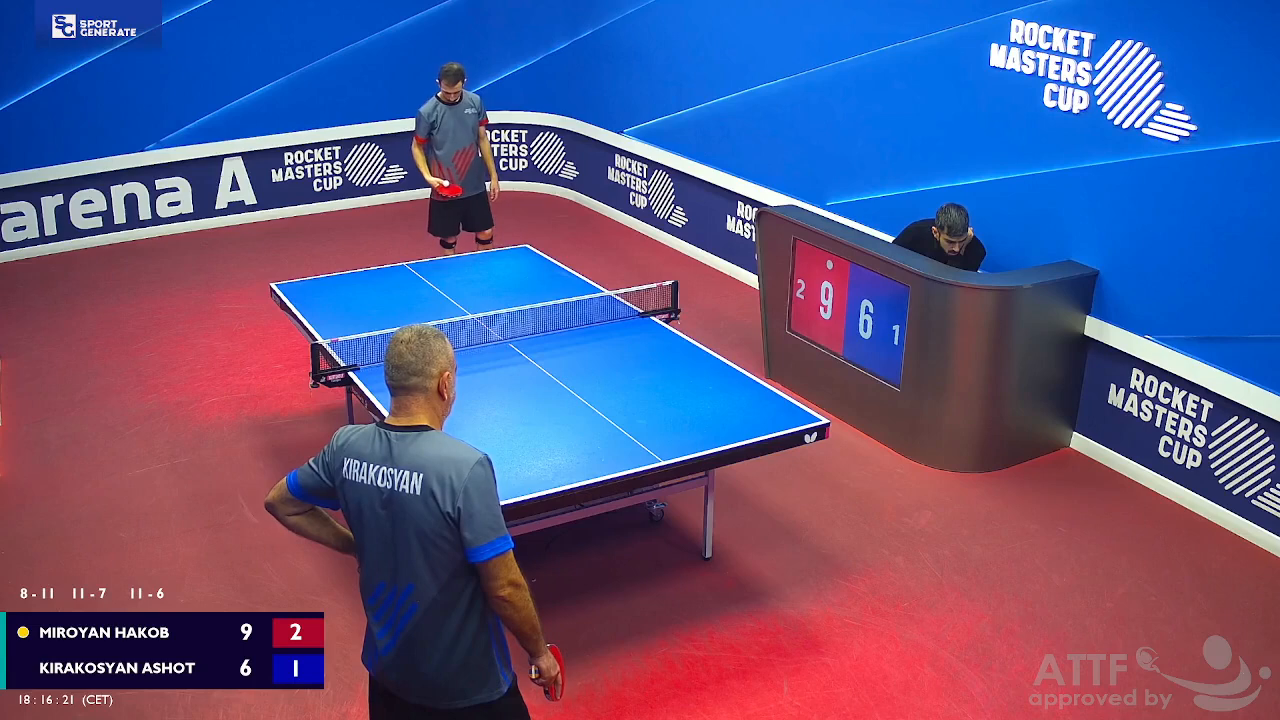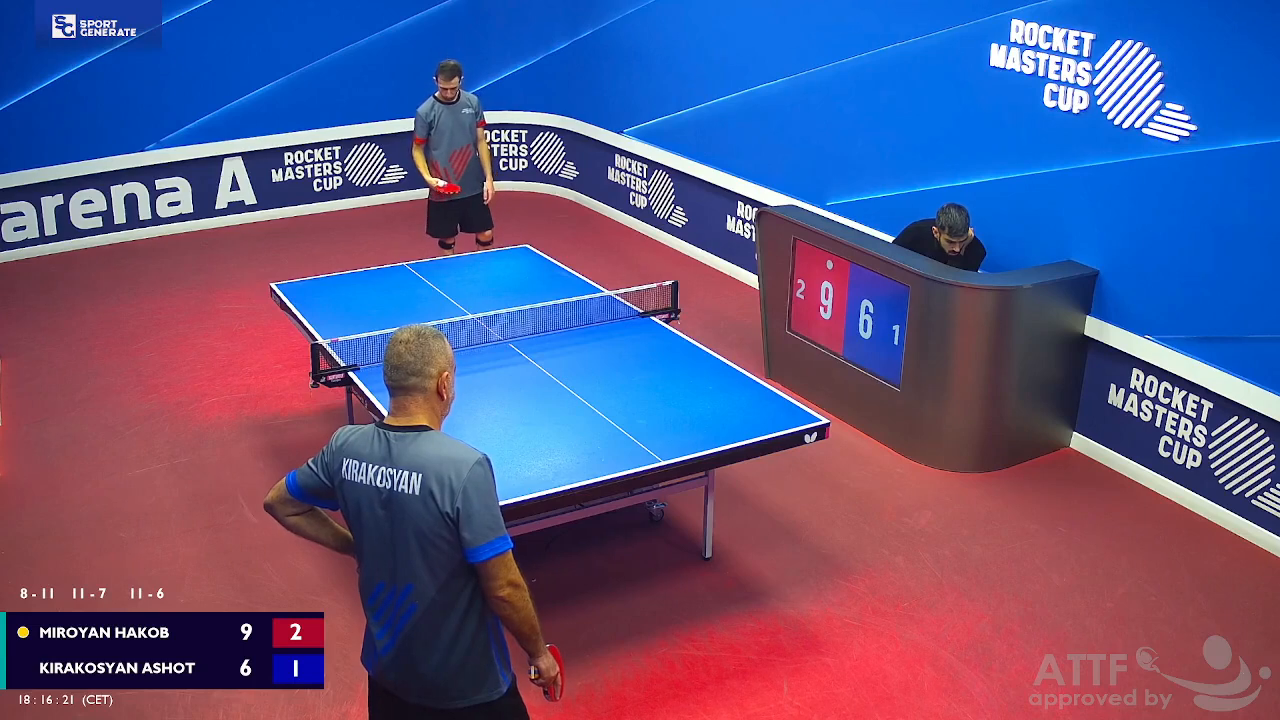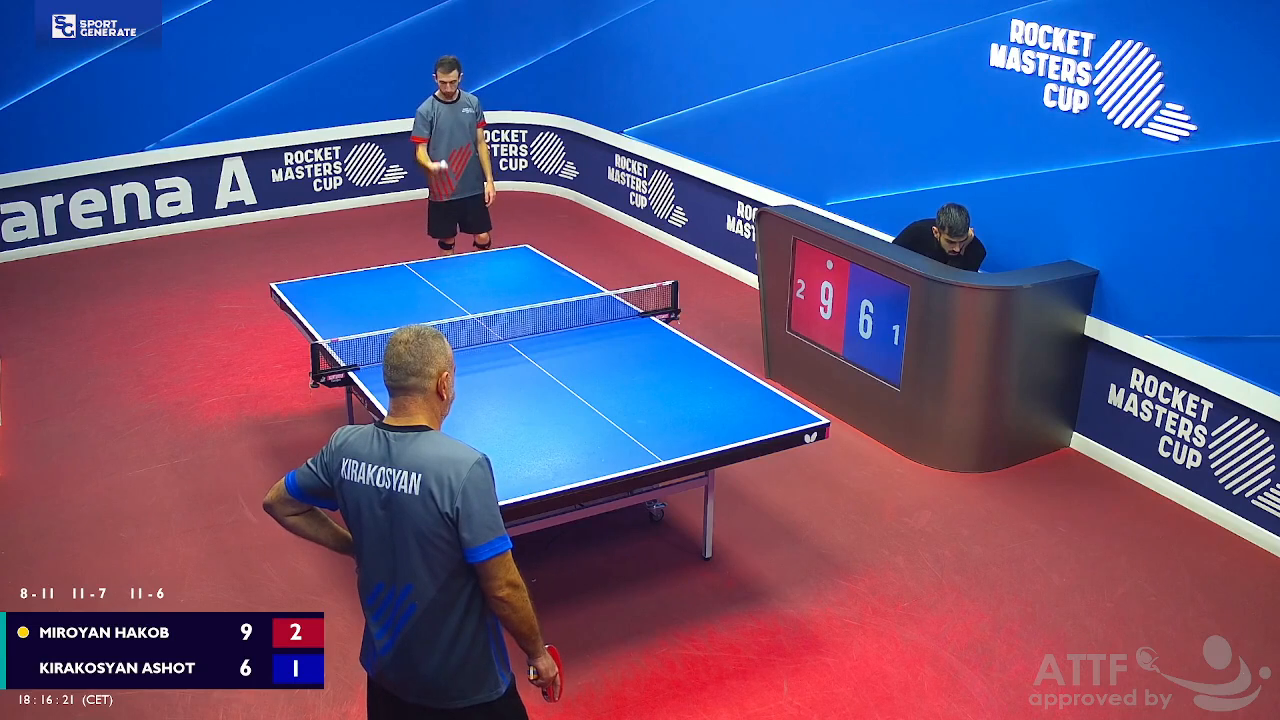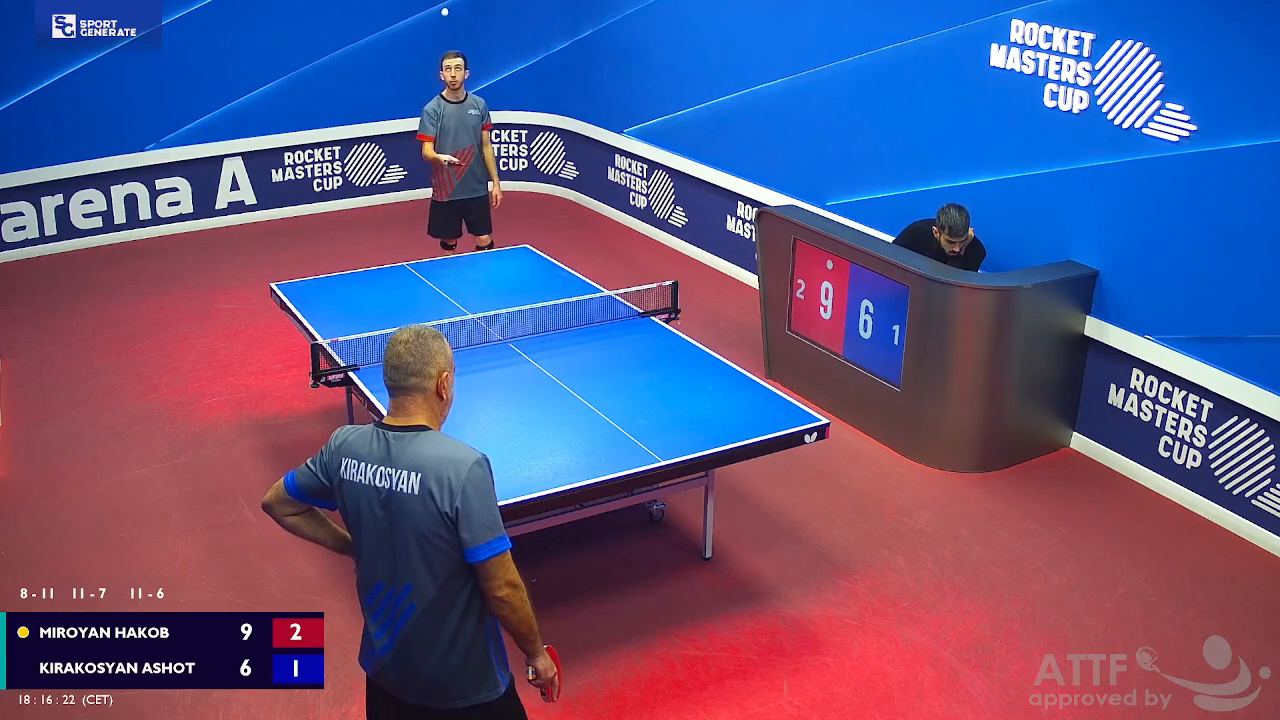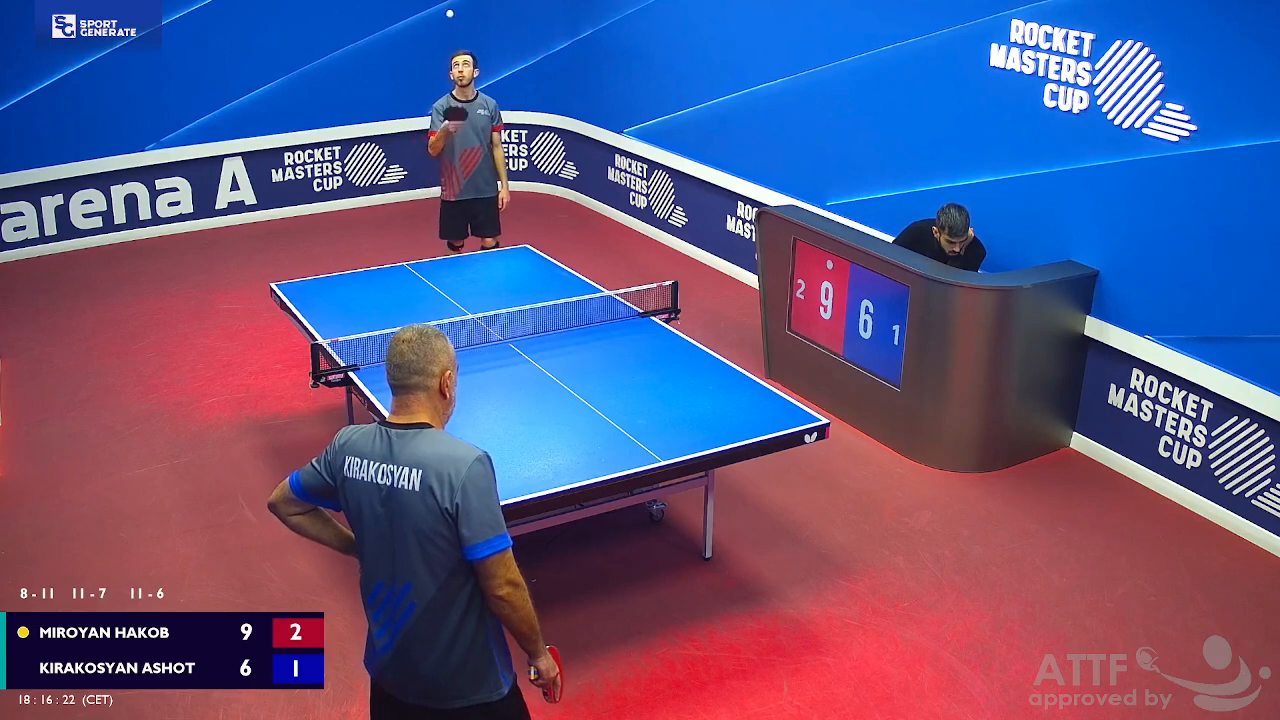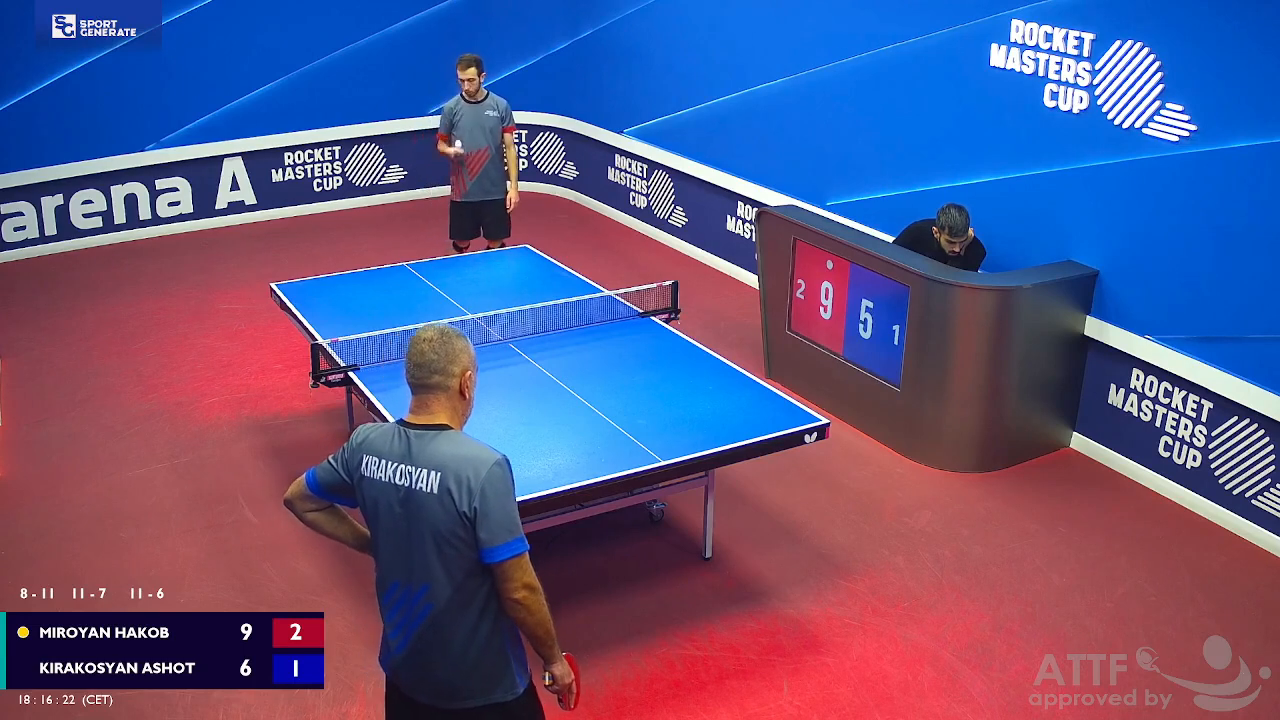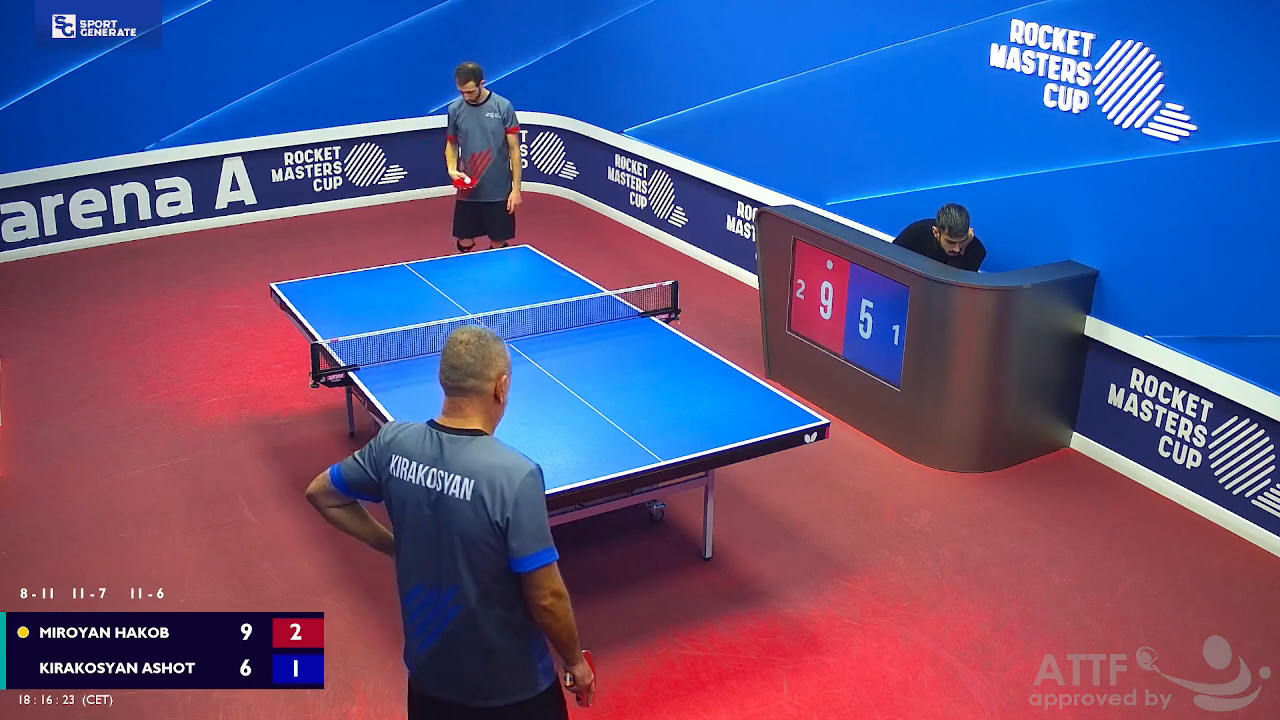
dt=0.3s
person 1, frame 1
left shoulder: (347, 446)
right shoulder: (464, 467)
left elbow: (281, 504)
right elbow: (504, 589)
right wrist: (540, 652)
left hip: (387, 668)
right hip: (468, 685)
person 1, frame 2
left shoulder: (345, 447)
right shoulder: (463, 467)
left elbow: (279, 504)
right elbow: (503, 588)
right wrist: (539, 653)
left hip: (386, 668)
right hip: (467, 686)
person 1, frame 3
left shoulder: (345, 446)
right shoulder: (463, 467)
left elbow: (279, 504)
right elbow: (502, 589)
right wrist: (538, 653)
left hip: (385, 668)
right hip: (466, 685)
person 1, frame 4
left shoulder: (344, 446)
right shoulder: (463, 467)
left elbow: (277, 504)
right elbow: (502, 589)
right wrist: (536, 653)
left hip: (384, 669)
right hip: (465, 685)
person 1, frame 5
left shoulder: (348, 446)
right shoulder: (464, 465)
left elbow: (283, 504)
right elbow: (502, 587)
right wrist: (538, 652)
left hip: (388, 669)
right hip: (469, 685)
person 1, frame 6
left shoulder: (366, 444)
right shoulder: (483, 468)
left elbow: (299, 499)
right elbow: (518, 590)
right wrist: (553, 658)
left hip: (404, 669)
right hip: (486, 685)
person 1, frame 7
left shoulder: (394, 442)
right shoulder: (514, 476)
left elbow: (322, 495)
right elbow: (546, 597)
right wrist: (574, 660)
left hip: (428, 667)
right hip: (511, 683)
person 2, frame 1
left shoulder: (475, 102)
right shoulder: (427, 111)
left elbow: (483, 139)
right elbow: (417, 147)
left wrist: (493, 176)
right wrist: (427, 176)
left hip: (475, 186)
left knee: (485, 235)
right knee: (448, 241)
person 2, frame 2
left shoulder: (473, 103)
right shoulder: (425, 112)
left elbow: (481, 142)
right elbow: (417, 150)
left wrist: (489, 178)
right wrist: (428, 177)
left hip: (473, 187)
right hip: (443, 191)
left knee: (485, 235)
right knee: (447, 241)
person 2, frame 3
left shoulder: (473, 103)
right shoulder: (425, 110)
left elbow: (481, 143)
right elbow: (420, 150)
left wrist: (489, 180)
right wrist: (430, 166)
left hip: (473, 188)
right hip: (442, 191)
left knee: (483, 239)
right knee: (447, 242)
person 2, frame 4
left shoulder: (479, 105)
right shoulder: (432, 109)
left elbow: (486, 146)
right elbow: (426, 151)
left wrist: (496, 183)
right wrist: (439, 158)
left hip: (477, 189)
right hip: (445, 192)
left knee: (484, 241)
right knee: (449, 243)
person 2, frame 5
left shoulder: (490, 105)
right shoulder: (441, 107)
left elbow: (497, 147)
right elbow: (432, 150)
left wrist: (504, 185)
right wrist: (444, 130)
left hip: (486, 190)
right hip: (454, 191)
left knee: (490, 243)
right knee: (455, 245)
person 2, frame 6
left shoulder: (500, 106)
right shoulder: (450, 108)
left elbow: (510, 148)
right elbow: (440, 144)
left wrist: (513, 187)
right wrist: (448, 151)
left hip: (494, 192)
right hip: (462, 193)
left knee: (496, 246)
right knee: (461, 246)
person 2, frame 7
left shoulder: (503, 107)
right shoulder: (455, 109)
left elbow: (514, 149)
left wrist: (516, 188)
right wrist: (451, 169)
left hip: (498, 192)
right hip: (467, 192)
left knee: (498, 246)
right knee: (464, 245)
